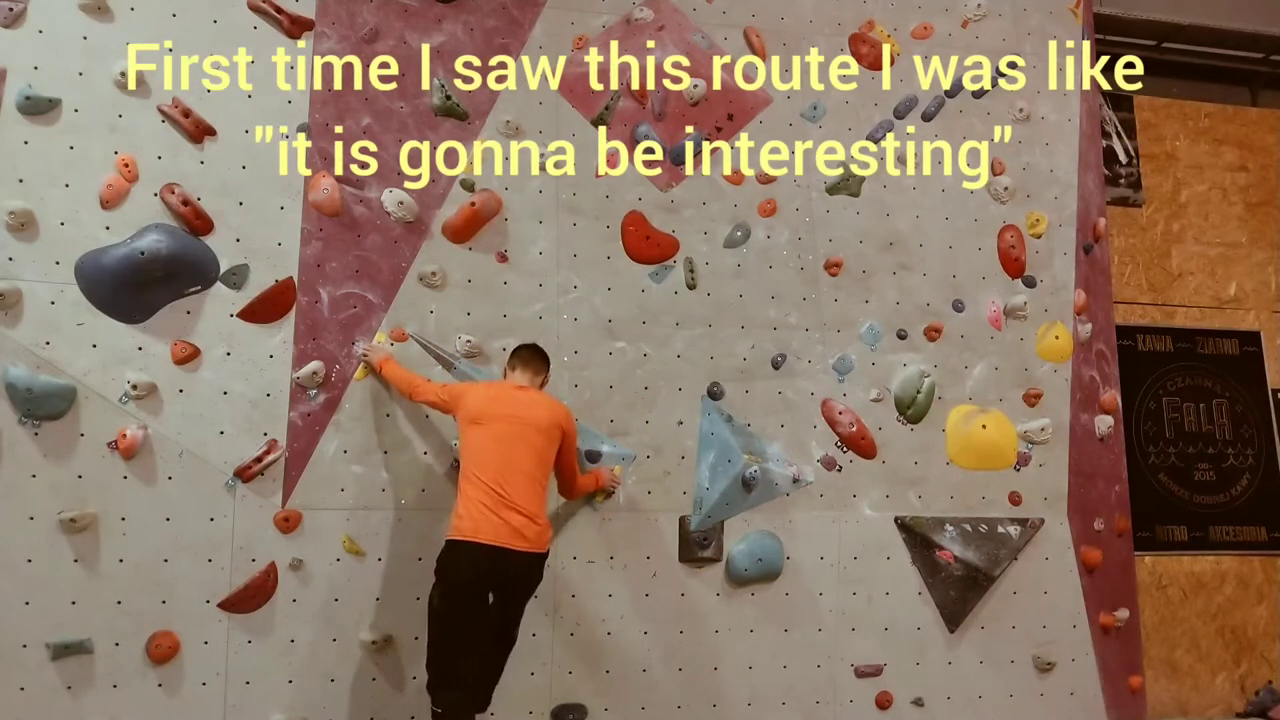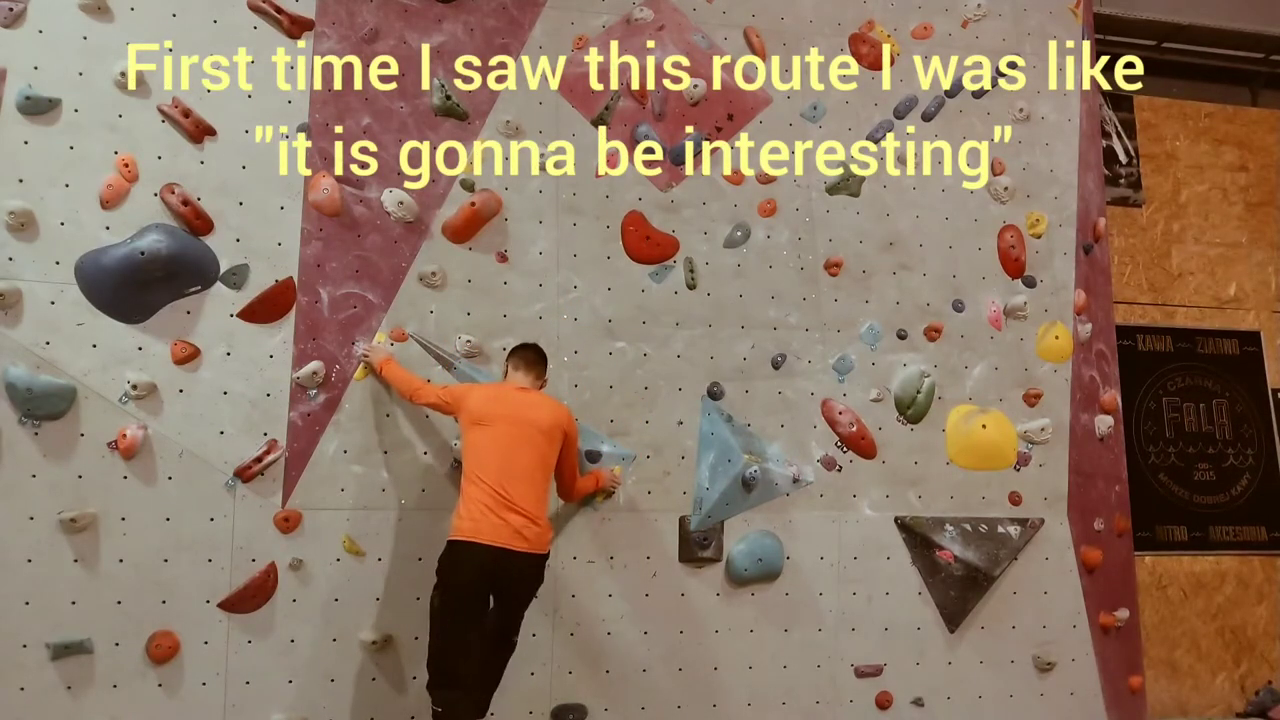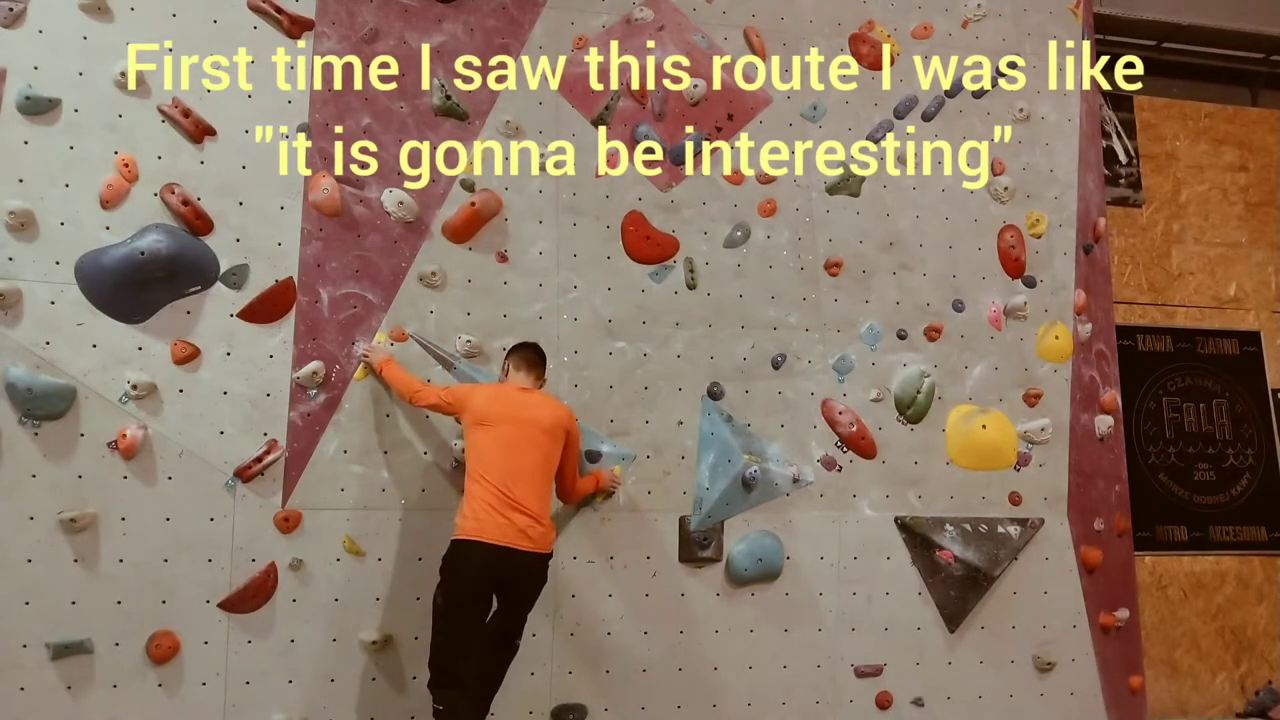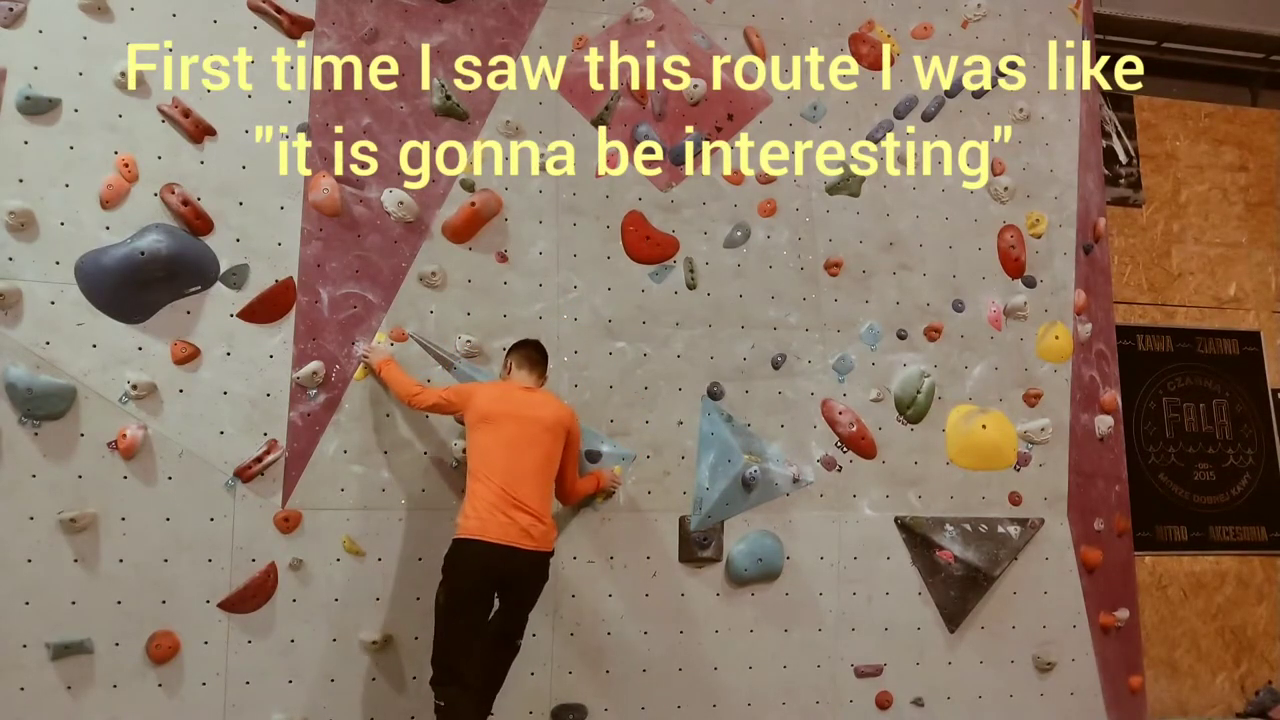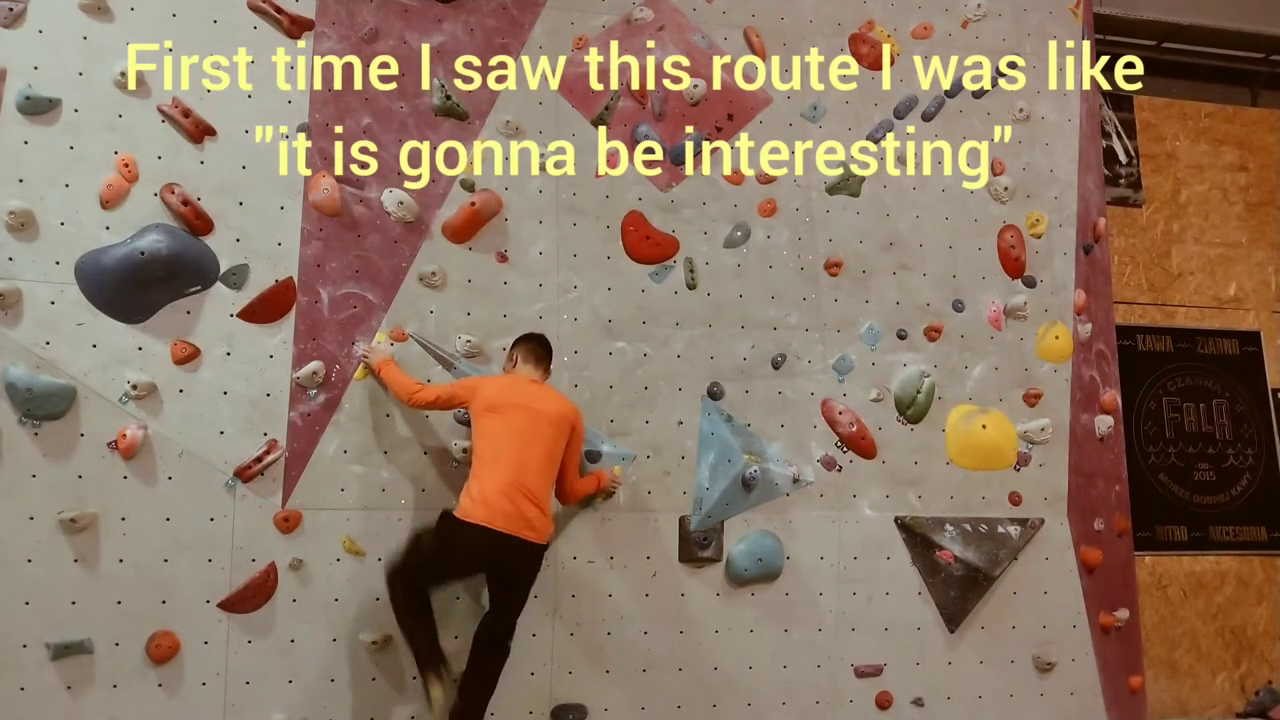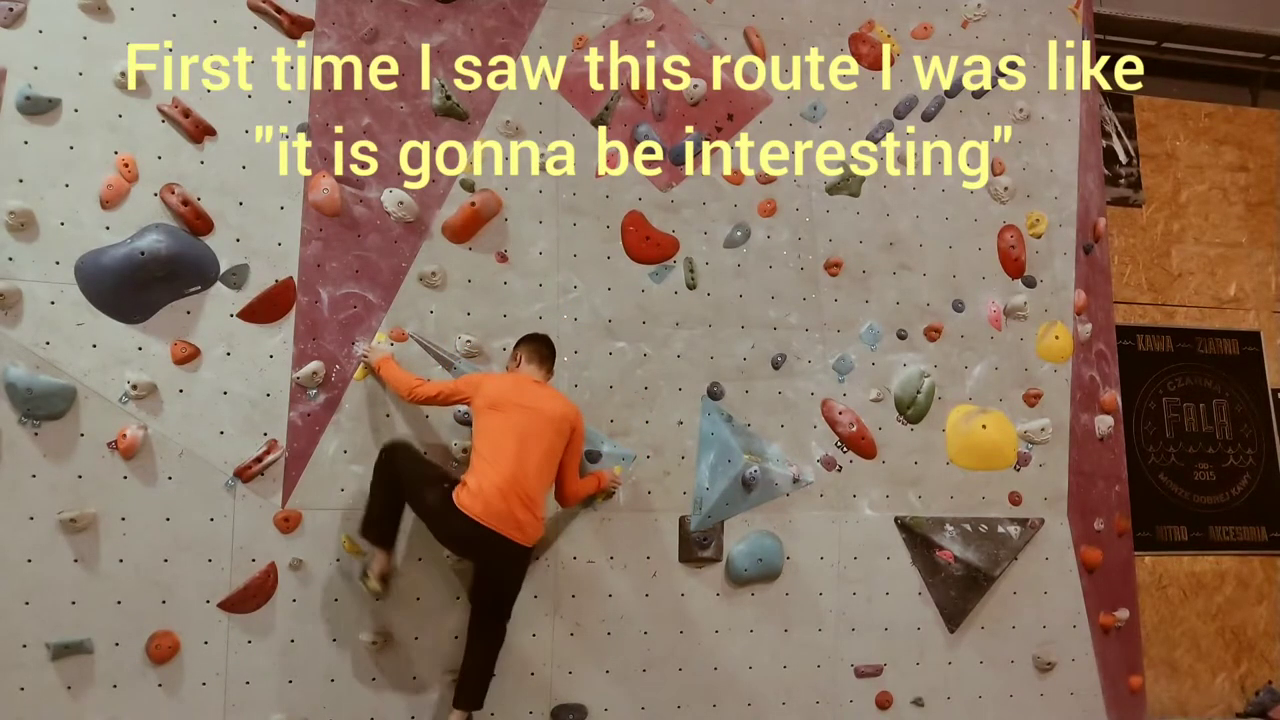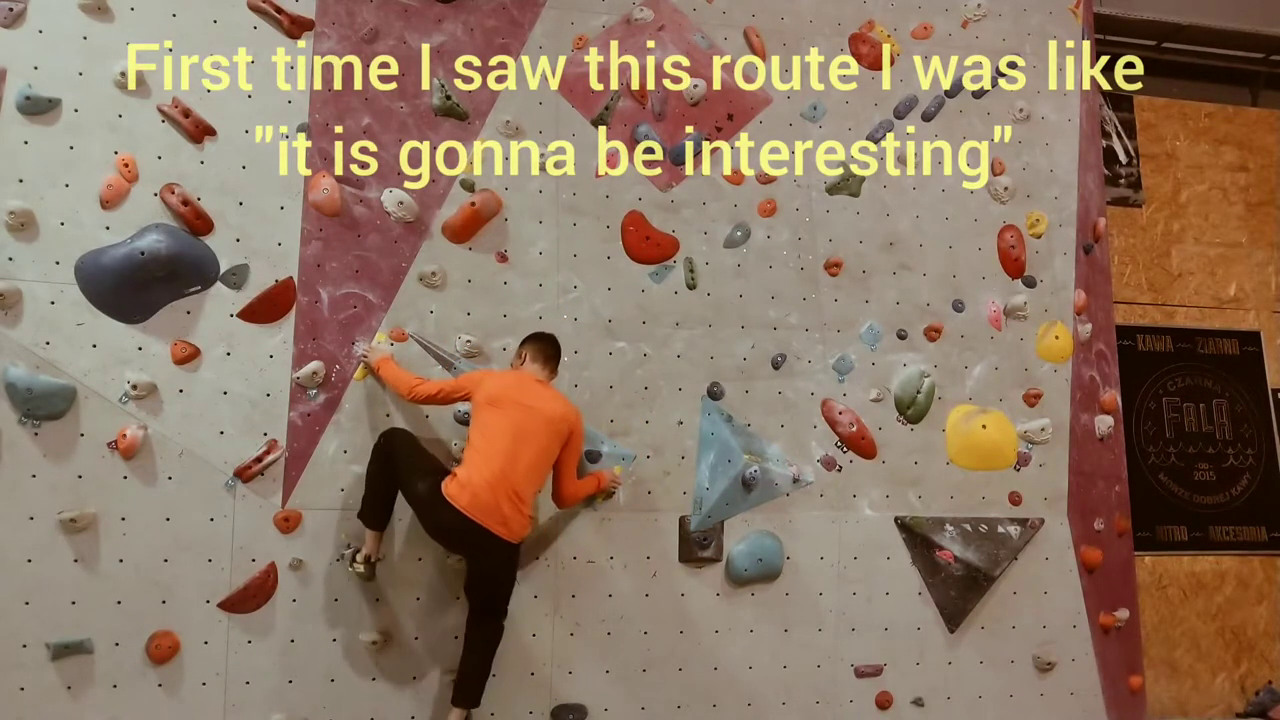
dt=0.2s
person 1, frame 1
left shoulder: (470, 395)
right shoulder: (559, 414)
left elbow: (416, 388)
right elbow: (570, 488)
left wrist: (383, 362)
right wrist: (598, 479)
left hip: (469, 545)
right hip: (528, 551)
left knee: (449, 667)
right knee: (499, 634)
person 1, frame 2
left shoulder: (473, 396)
right shoulder: (560, 416)
left elbow: (417, 391)
right elbow: (569, 491)
left wrist: (384, 362)
right wrist: (598, 480)
left hip: (471, 546)
right hip: (529, 553)
left knee: (450, 667)
right knee: (499, 640)
person 1, frame 3
left shoulder: (475, 397)
right shoulder: (562, 416)
left elbow: (417, 393)
right elbow: (568, 493)
left wrist: (384, 363)
right wrist: (598, 480)
left hip: (475, 546)
right hip: (532, 553)
left knee: (452, 665)
right knee: (501, 644)
person 1, frame 4
left shoulder: (477, 396)
right shoulder: (564, 415)
left elbow: (416, 396)
right elbow: (567, 493)
left wrist: (384, 363)
right wrist: (598, 480)
left hip: (477, 545)
right hip: (534, 552)
left knee: (453, 664)
right knee: (502, 643)
person 1, frame 5
left shoulder: (485, 387)
right shoulder: (568, 411)
left elbow: (416, 395)
right elbow: (567, 492)
left wrist: (383, 364)
right wrist: (598, 480)
left hip: (475, 527)
right hip: (530, 543)
left knee: (404, 578)
right knee: (496, 635)
left ankle: (434, 677)
person 1, frame 6
left shoulder: (488, 384)
right shoulder: (569, 414)
left elbow: (416, 391)
right elbow: (567, 494)
left wrist: (383, 361)
right wrist: (599, 480)
left hip: (467, 519)
right hip: (517, 542)
left knee: (395, 455)
right knee: (490, 626)
left ankle: (380, 566)
person 1, frame 7
left shoulder: (489, 380)
right shoulder: (569, 416)
left elbow: (416, 391)
right elbow: (564, 496)
left wrist: (382, 362)
right wrist: (598, 481)
left hip: (451, 509)
right hip: (503, 538)
left knee: (394, 440)
right knee: (487, 621)
left ankle: (368, 552)
